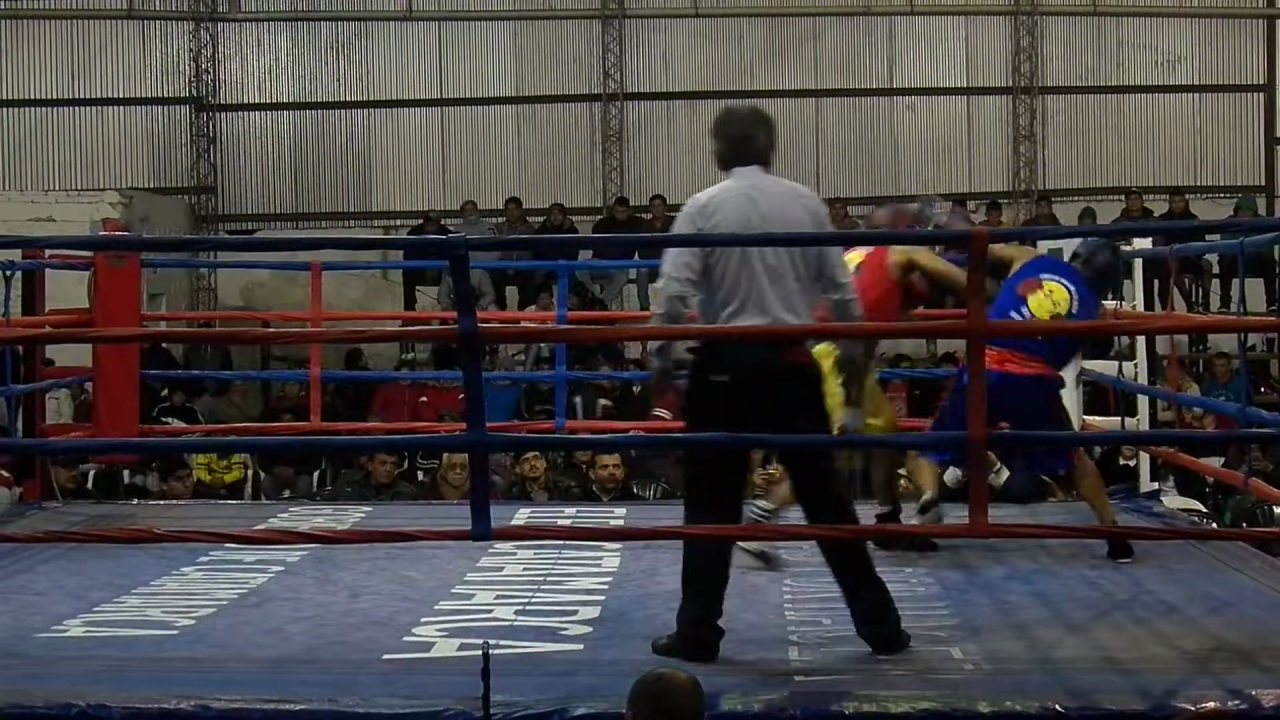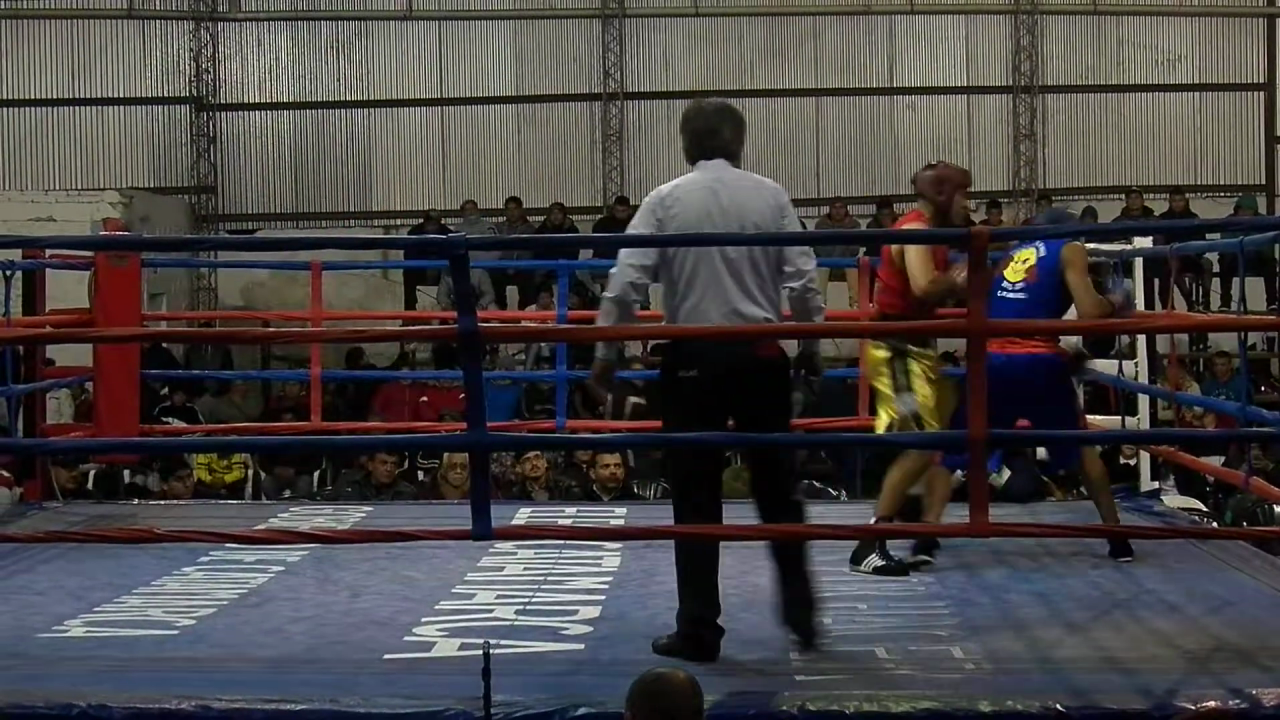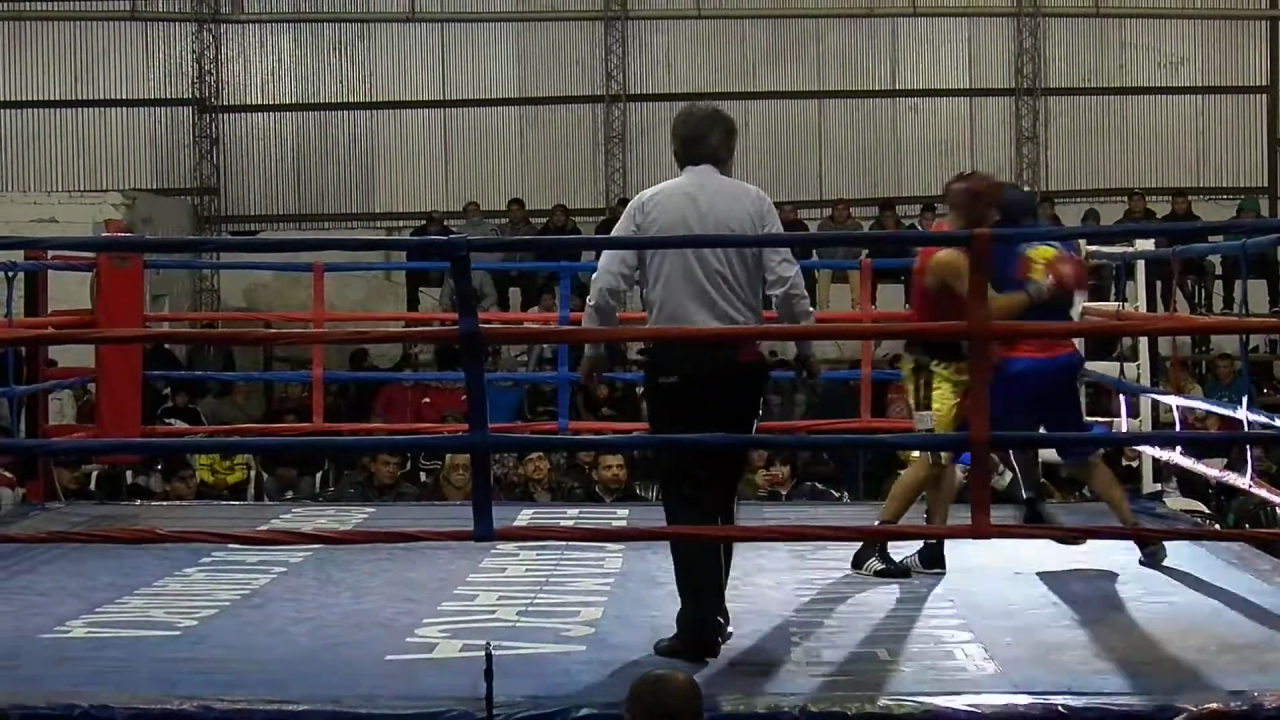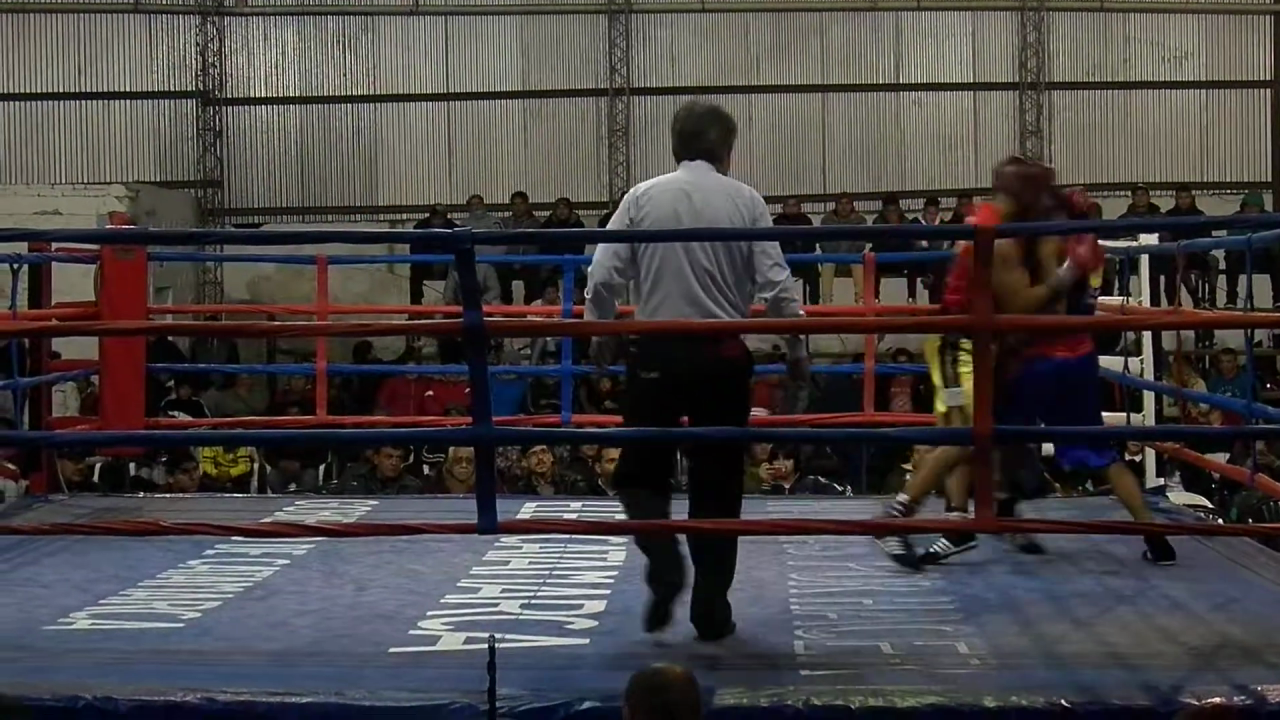
dt=0.2s
person 1, frame 1
left shoulder: (703, 207)
right shoulder: (805, 202)
left elbow: (674, 294)
right elbow: (839, 287)
left wrist: (661, 359)
right wrist: (854, 351)
left hip: (725, 364)
right hip: (791, 361)
left knee: (711, 502)
right knee: (825, 497)
left ankle: (697, 630)
right ankle: (879, 623)
person 1, frame 2
left shoulder: (666, 199)
right shoulder: (770, 194)
left elbow: (626, 283)
right elbow: (804, 278)
left wrist: (607, 349)
right wrist: (813, 341)
left hip: (694, 358)
right hip: (759, 355)
left knee: (697, 497)
right knee: (776, 488)
left ankle: (697, 630)
right ankle: (800, 613)
person 1, frame 3
left shoulder: (648, 204)
right shoulder: (753, 202)
left elbow: (607, 286)
right elbow: (787, 284)
left wrist: (595, 347)
right wrist: (805, 345)
left hip: (675, 362)
right hip: (738, 360)
left knee: (687, 496)
right knee: (720, 490)
left ankle: (698, 627)
right ankle: (709, 615)
person 1, frame 4
left shoulder: (642, 198)
right shoulder: (745, 200)
left elbow: (602, 278)
right elbow: (776, 284)
left wrist: (601, 332)
right wrist: (796, 348)
left hip: (658, 355)
right hip: (722, 357)
left knee: (642, 475)
right knee: (717, 486)
left ankle: (666, 569)
right ankle: (711, 609)
person 2, frame 1
left shoulder: (856, 256)
right shoulder: (905, 254)
right elbow: (964, 281)
left hip: (840, 352)
right hip: (842, 355)
left knee: (885, 434)
left ankle: (889, 524)
right ankle: (761, 514)
person 2, frame 2
left shoulder: (928, 232)
right shoulder: (916, 230)
left elbow: (938, 290)
right elbow: (924, 287)
right wrist: (958, 277)
left hip: (917, 350)
right hip: (897, 352)
left knee: (934, 444)
right knee: (920, 450)
left ankle: (925, 535)
right ankle: (867, 544)
person 2, frame 3
left shoulder: (958, 243)
right shoulder: (947, 256)
right elbow: (993, 308)
right wrist: (1046, 286)
left hip: (957, 360)
right hip: (934, 365)
left knee: (946, 455)
right knee: (931, 461)
left ankle: (934, 545)
right ankle: (870, 548)
person 2, frame 4
left shoulder: (988, 216)
right shoulder: (1000, 241)
right elbow: (1022, 303)
right wrist: (1071, 271)
left hip: (971, 339)
right hip: (961, 344)
right knee: (958, 438)
left ankle: (957, 522)
right ankle: (897, 516)
person 3, frame 1
left shoulder: (1030, 260)
right shoulder: (1090, 308)
left elbow: (983, 249)
right elbow: (1060, 358)
left hip: (984, 372)
right hip: (1034, 383)
left knee: (931, 449)
right knee: (1073, 455)
left ankle: (929, 502)
right ankle: (1115, 538)
person 3, frame 2
left shoulder: (1011, 251)
right shoulder: (1069, 250)
right elbow: (1091, 314)
right wrist: (1115, 303)
left hip: (991, 360)
right hip: (1041, 361)
right knee: (1077, 448)
right ankle: (1117, 537)
person 3, frame 3
left shoulder: (995, 248)
right shoulder: (1065, 246)
left hip: (1016, 364)
right hip: (1062, 361)
right knee: (1083, 455)
right ankle: (1140, 537)
person 3, frame 4
left shoulder: (1051, 239)
right shoulder: (1084, 238)
left elbow: (1051, 307)
left hip: (1044, 358)
right hip: (1081, 357)
right knee: (1100, 455)
right ankle: (1156, 539)
